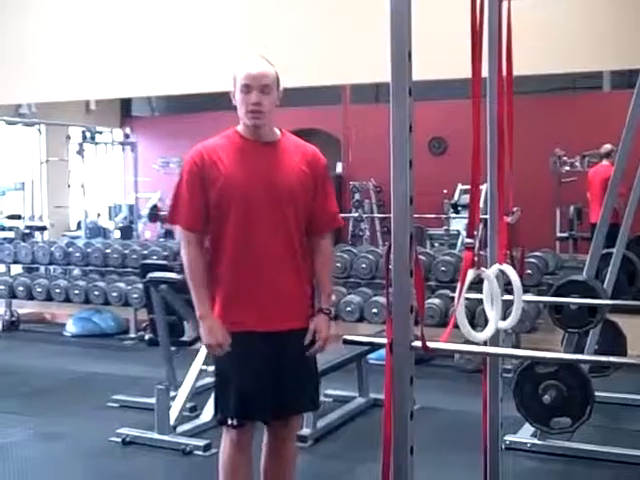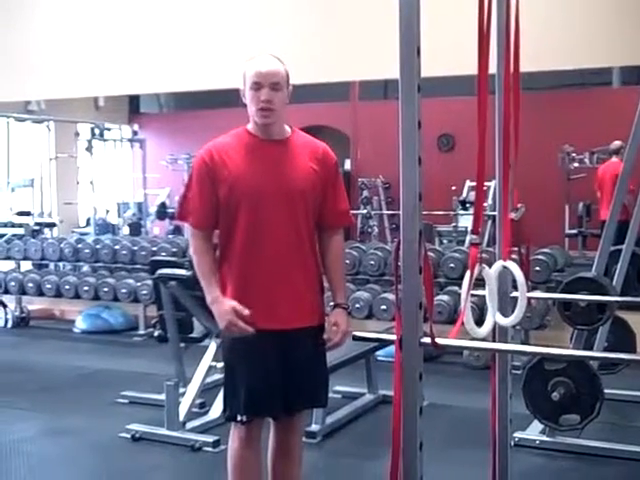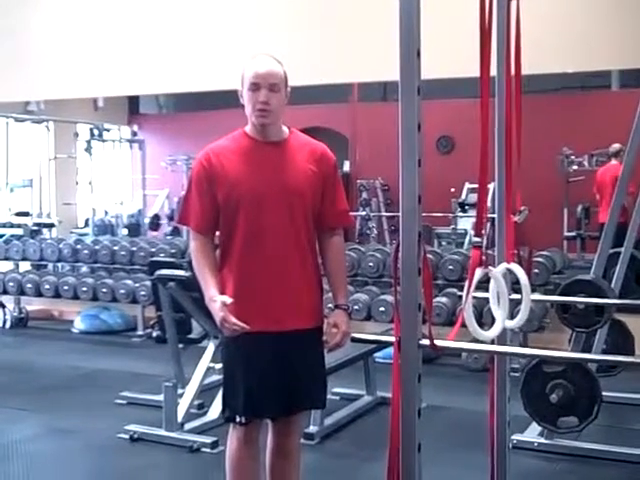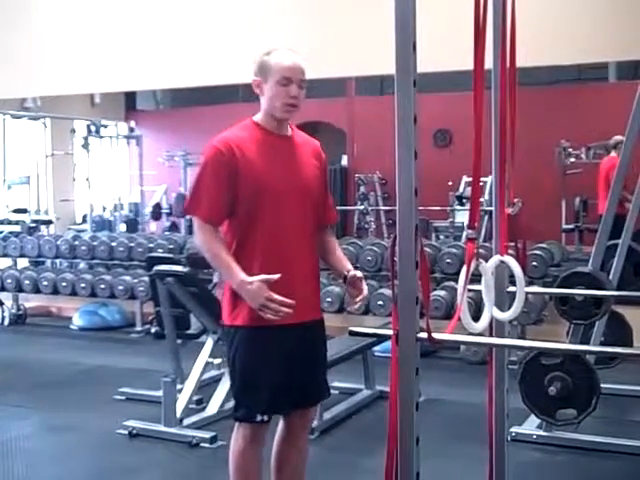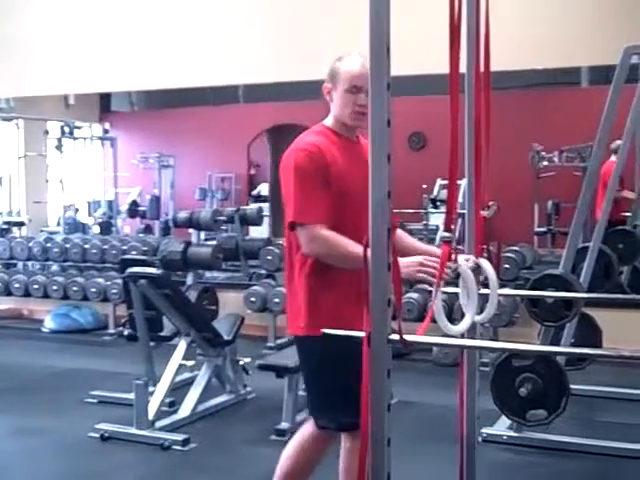
dt=1s
person 1, frame 1
left shoulder: (309, 159)
right shoulder: (204, 159)
left elbow: (321, 241)
right elbow: (191, 244)
left wrist: (324, 309)
right wrist: (205, 316)
left hip: (295, 321)
right hip: (236, 323)
left knee: (286, 425)
right knee: (238, 427)
person 1, frame 2
left shoulder: (319, 156)
right shoulder: (214, 157)
left elbow: (332, 235)
right elbow: (199, 237)
left wrist: (340, 304)
right wrist: (216, 299)
left hip: (304, 317)
right hip: (245, 318)
left knee: (292, 420)
right knee: (247, 423)
person 1, frame 3
left shoulder: (318, 157)
right shoulder: (213, 160)
left elbow: (332, 237)
right elbow: (200, 238)
left wrist: (341, 305)
right wrist: (213, 296)
left hip: (303, 318)
right hip: (245, 320)
left knee: (290, 422)
right knee: (245, 425)
person 1, frame 4
left shoulder: (312, 151)
right shoulder: (227, 149)
right elbow: (204, 229)
left wrist: (346, 271)
right wrist: (241, 282)
left hip: (306, 311)
right hip: (255, 315)
left knee: (301, 416)
right knee: (252, 423)
person 1, frame 5
left shoulder: (370, 155)
right shoulder: (307, 153)
right elbow: (313, 240)
left wrist: (434, 253)
right wrist: (393, 266)
left hip: (352, 312)
right hip: (327, 316)
left knee: (326, 425)
right knee: (357, 429)
